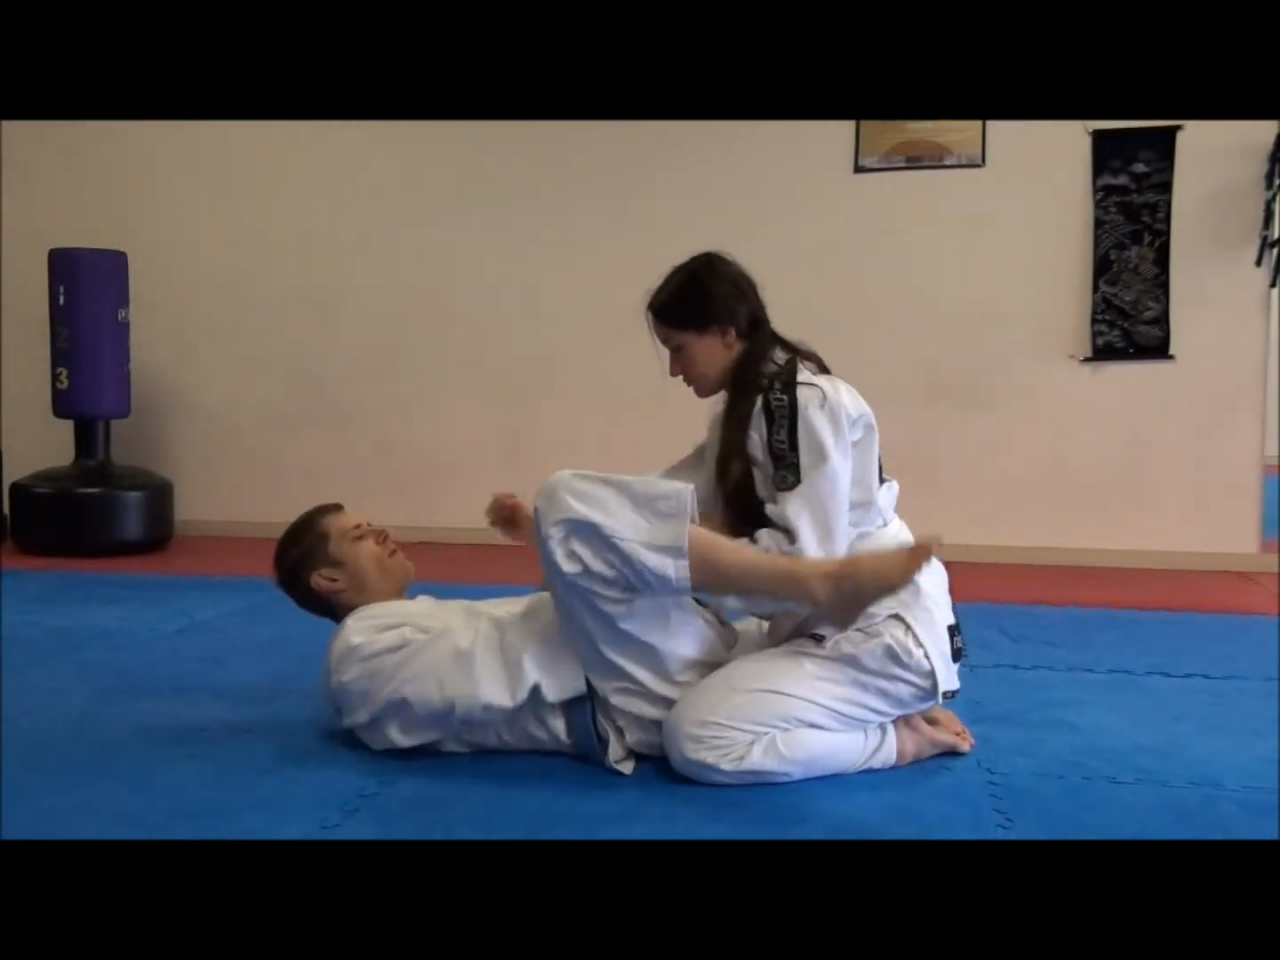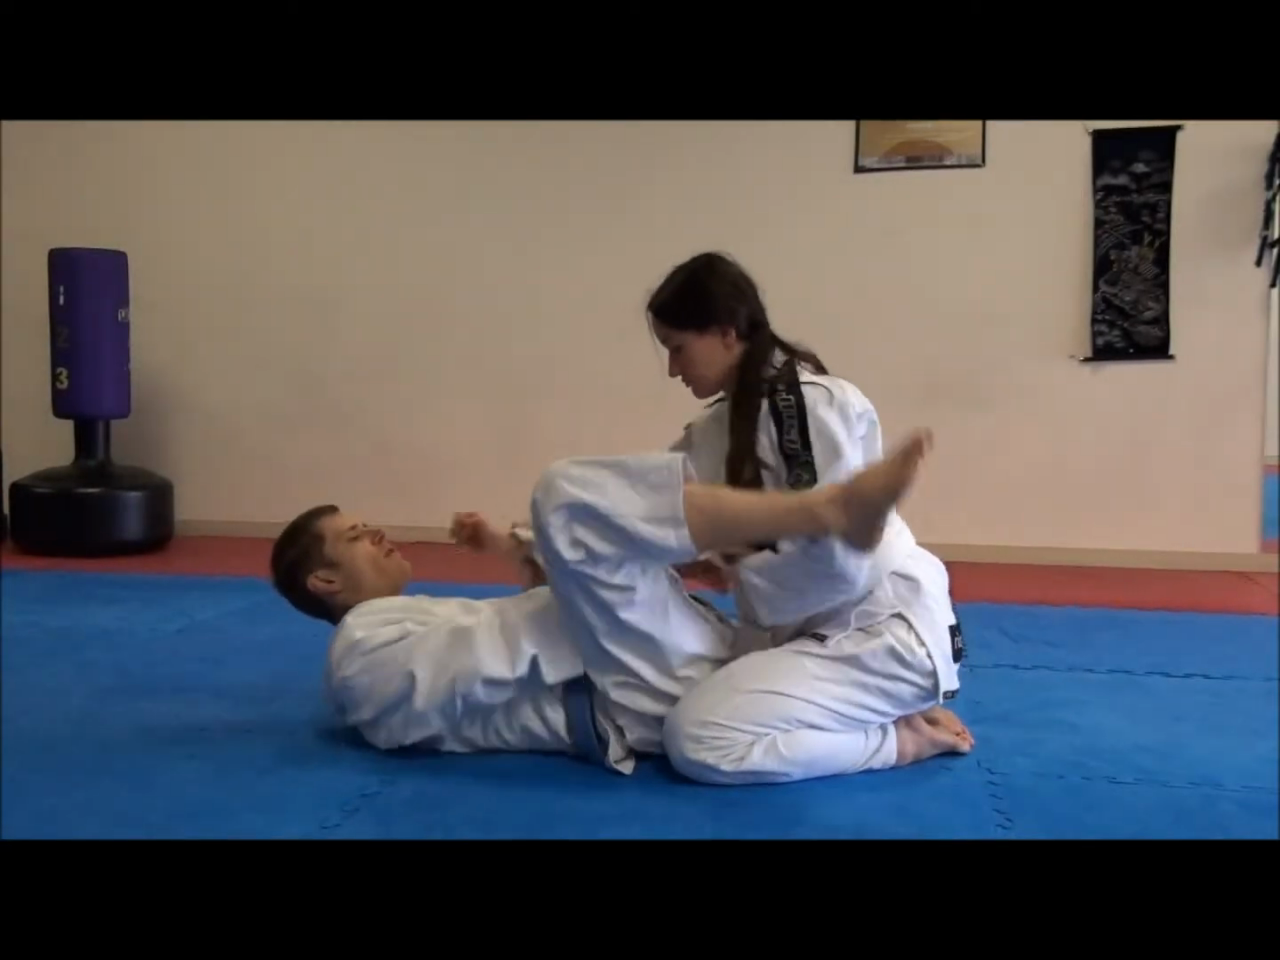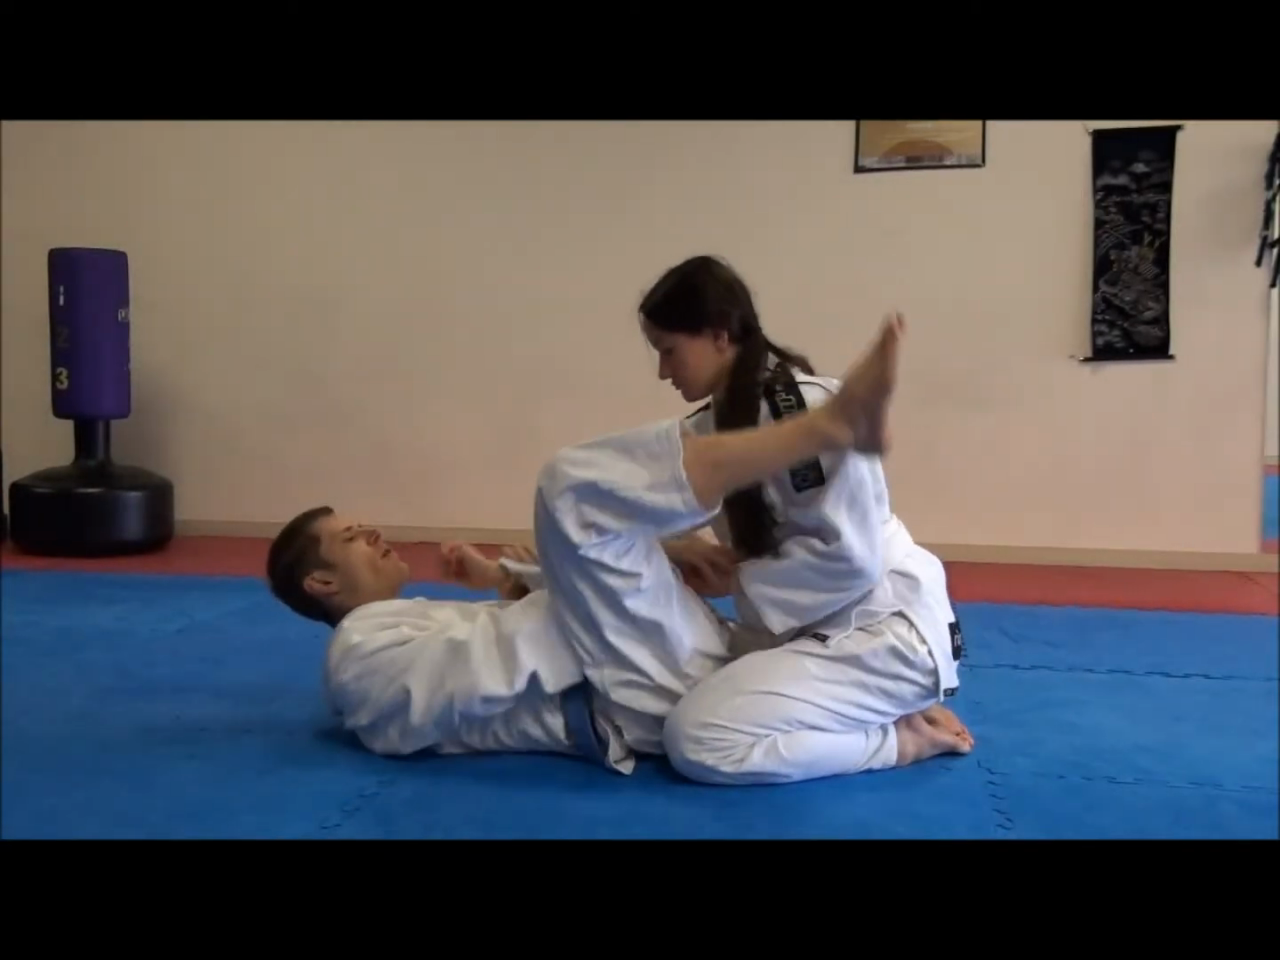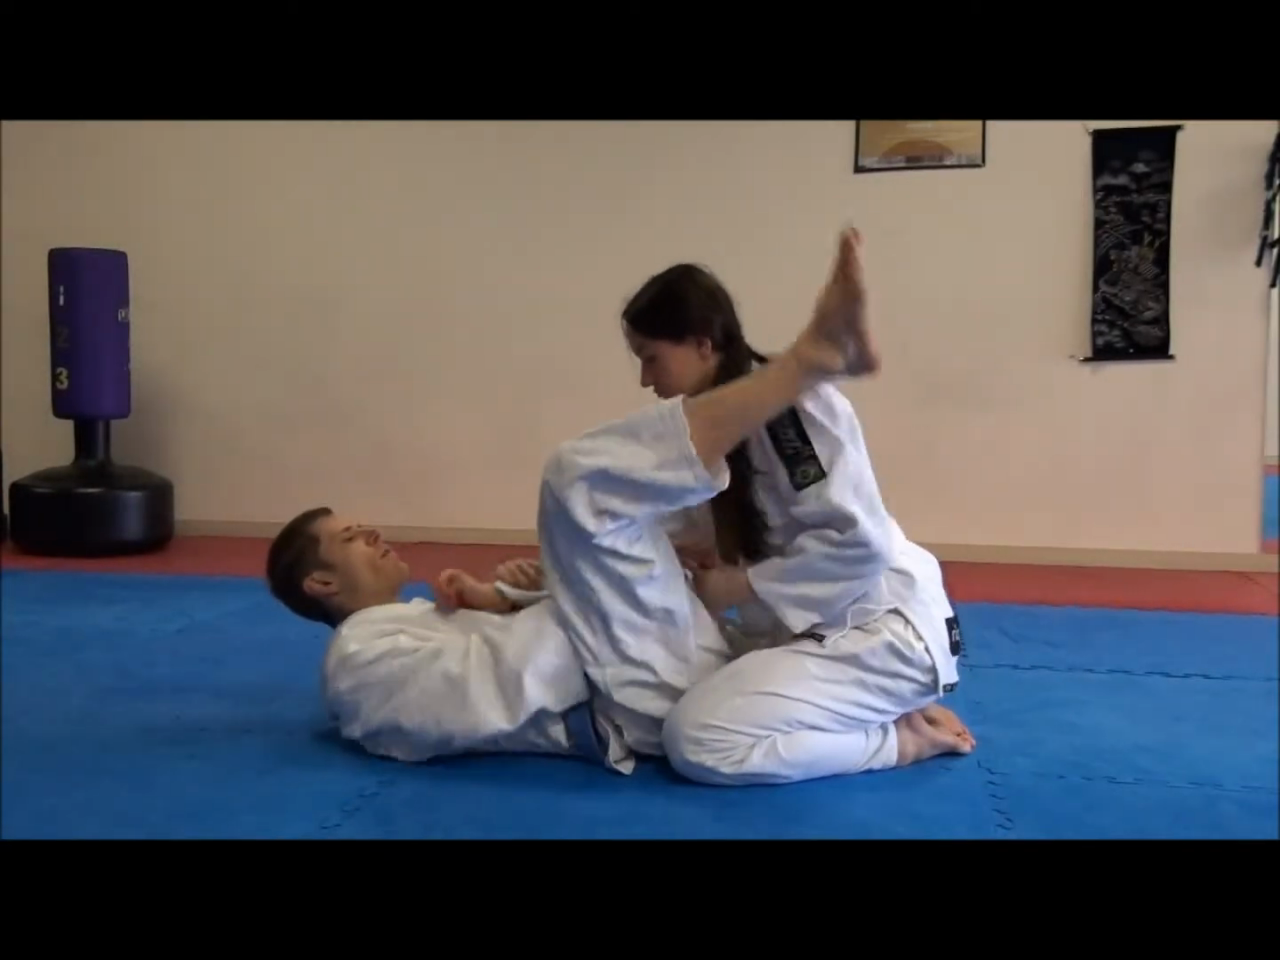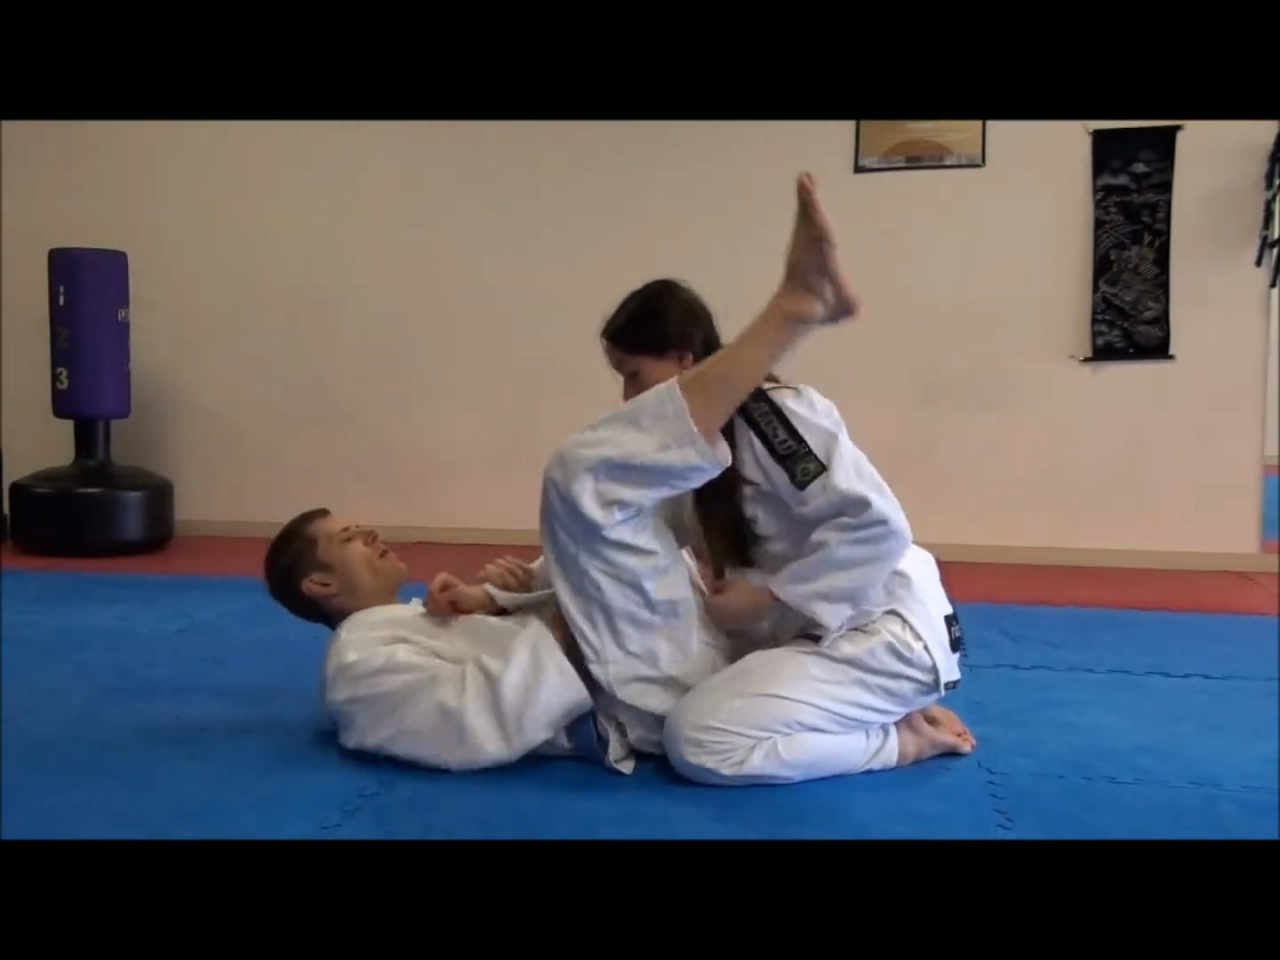
dt=0.1s
person 1, frame 1
left shoulder: (421, 617)
right shoulder: (363, 653)
right elbow: (487, 674)
left wrist: (546, 542)
right hip: (628, 706)
right knee: (570, 503)
right ankle: (823, 582)
person 1, frame 2
left shoulder: (409, 622)
right shoulder: (362, 657)
right elbow: (485, 659)
left wrist: (521, 555)
right hip: (633, 701)
right knee: (573, 494)
right ankle: (832, 509)
person 1, frame 3
left shoulder: (405, 623)
right shoulder: (363, 657)
right elbow: (484, 670)
right hip: (631, 708)
right knee: (582, 488)
right ankle: (830, 425)
person 1, frame 4
left shoulder: (410, 628)
right shoulder: (363, 654)
right elbow: (484, 691)
right wrist: (573, 606)
right hip: (634, 700)
right knee: (584, 478)
right ankle: (821, 352)
person 1, frame 5
left shoulder: (413, 624)
right shoulder: (360, 661)
right elbow: (488, 720)
left wrist: (487, 602)
right wrist: (565, 622)
right hip: (632, 694)
right knee: (588, 476)
right ankle: (796, 304)
person 2, frame 1
left shoulder: (802, 403)
right shoulder: (751, 406)
left elbow: (809, 560)
left hip: (886, 630)
right hip: (830, 623)
left knee: (698, 738)
left ankle: (899, 736)
right ankle: (885, 710)
person 2, frame 2
left shoulder: (806, 405)
right shoulder: (734, 414)
left elbow: (837, 562)
left wrist: (726, 567)
left hip: (888, 631)
right hip: (826, 626)
left knee: (698, 738)
left ankle: (903, 737)
right ankle: (889, 712)
person 2, frame 3
left shoulder: (802, 405)
right shoulder: (717, 423)
left elbow: (850, 558)
left wrist: (729, 576)
left hip: (888, 631)
right hip: (826, 626)
left knee: (698, 739)
left ankle: (903, 737)
right ankle: (887, 713)
person 2, frame 4
left shoulder: (789, 408)
left elbow: (859, 540)
left wrist: (744, 588)
left hip: (886, 631)
right hip: (822, 627)
left knee: (698, 739)
left ankle: (905, 735)
right ankle: (894, 708)
person 2, frame 5
left shoulder: (772, 414)
left elbow: (876, 527)
left wrist: (770, 596)
left hip: (885, 634)
right hip: (823, 629)
left knee: (699, 743)
left ankle: (903, 740)
right ankle: (884, 714)
